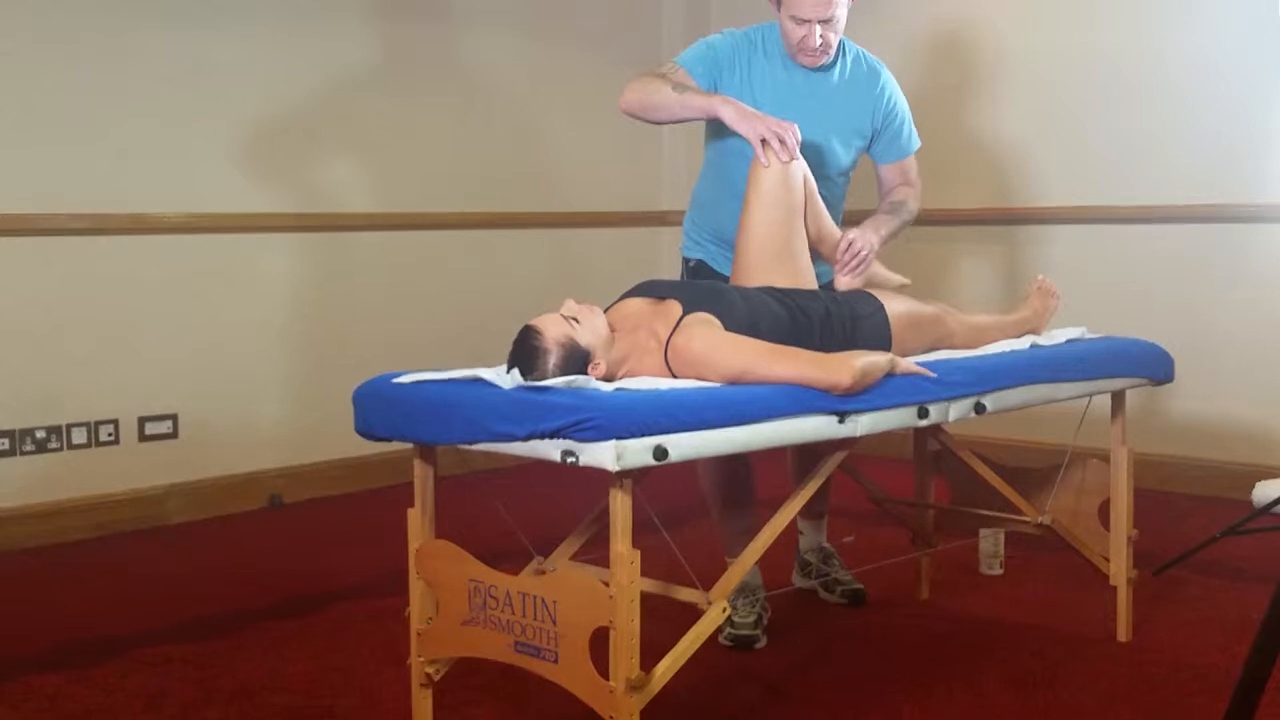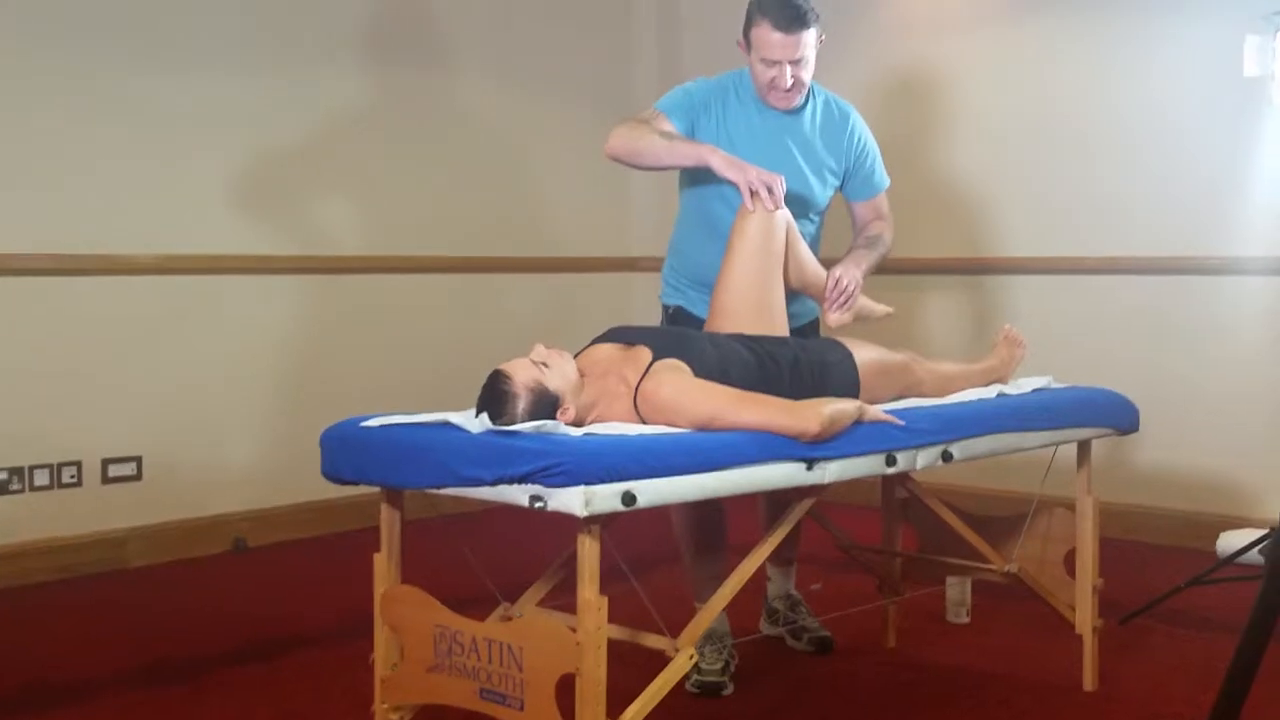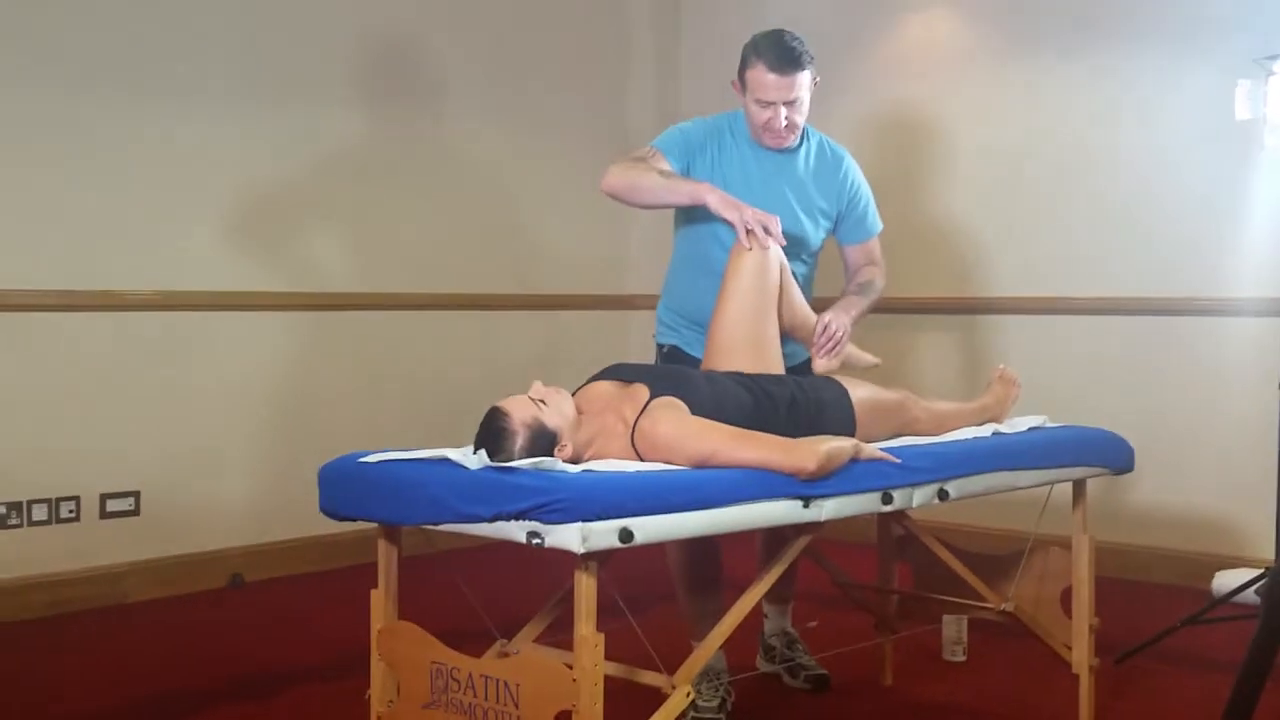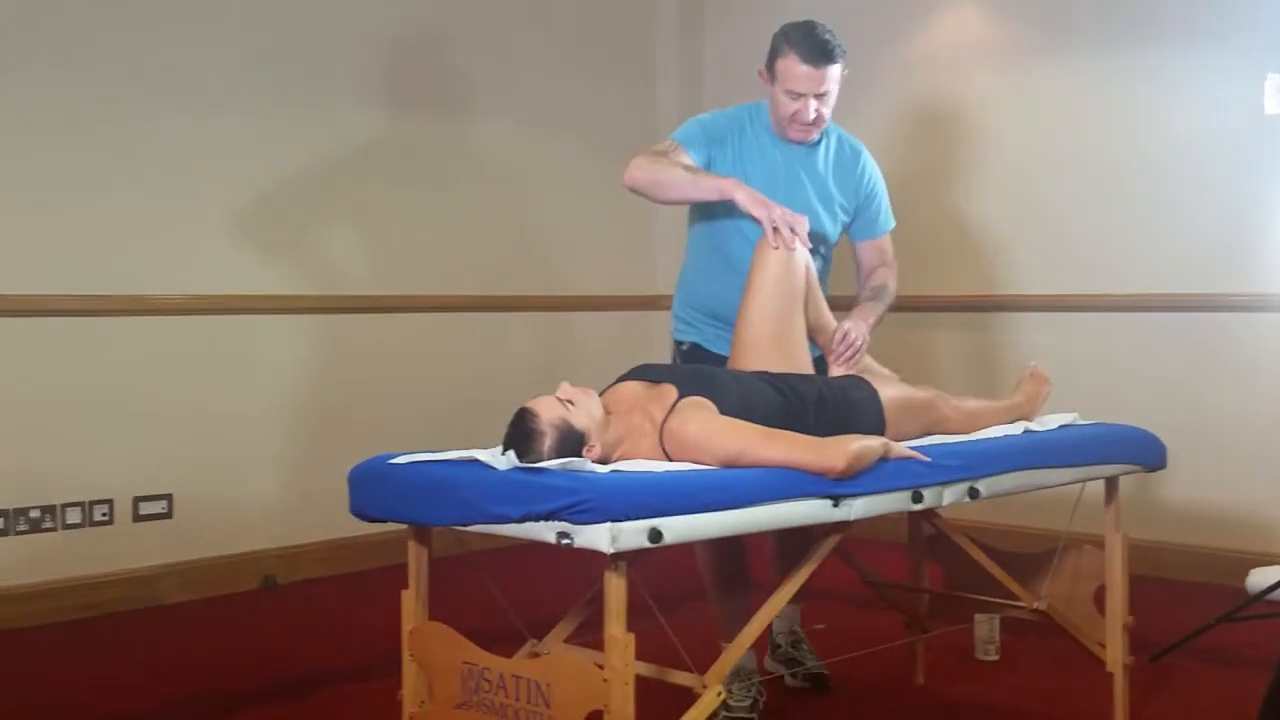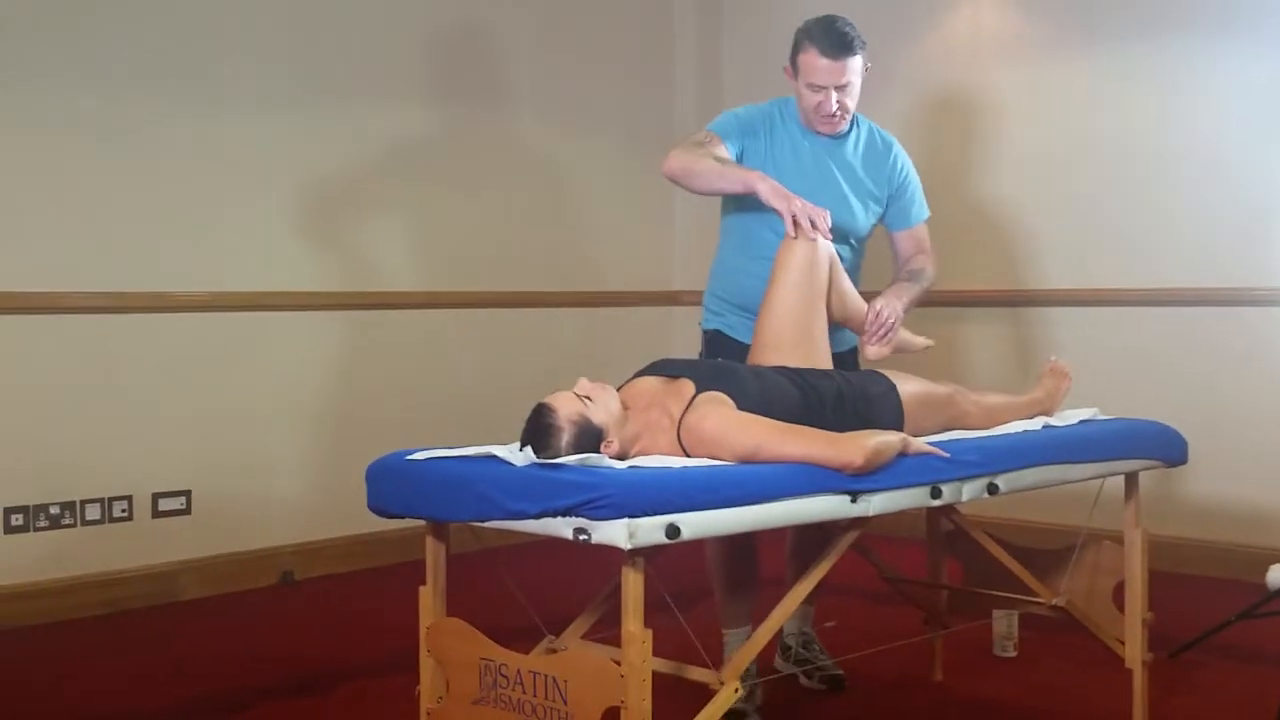
dt=0.4s
person 1, frame 1
left shoulder: (874, 84)
right shoulder: (731, 52)
left elbow: (904, 187)
right elbow: (635, 97)
left wrist: (874, 230)
right wrist: (728, 107)
left hip: (813, 277)
right hip: (719, 269)
left ankle: (814, 548)
right ankle: (742, 574)
person 1, frame 2
left shoulder: (843, 125)
right shoulder: (706, 99)
left elbow: (877, 222)
right elbow: (620, 143)
left wrist: (855, 264)
right wrist: (716, 157)
left hip: (791, 320)
right hip: (698, 315)
left ankle: (781, 594)
person 1, frame 3
left shoulder: (837, 168)
right shoulder: (700, 140)
left elbow: (870, 267)
right elbow: (616, 179)
left wrist: (844, 311)
right wrist: (713, 196)
left hip: (784, 362)
right hip: (692, 355)
left ankle: (778, 632)
person 1, frame 4
left shoulder: (855, 164)
right shoulder: (720, 131)
left elbow: (880, 268)
right elbow: (639, 173)
left wrist: (861, 320)
right wrist: (739, 192)
left hip: (801, 355)
right hip: (710, 350)
left ankle: (786, 630)
person 1, frame 5
left shoulder: (886, 155)
right shoulder: (750, 126)
left elbow: (920, 255)
right elbow: (678, 163)
left wrist: (896, 297)
right wrist: (764, 185)
left hip: (831, 347)
right hip: (737, 339)
left ankle: (798, 630)
person 2, frame 1
left shoulder: (617, 324)
right shoulder: (690, 348)
right elbow: (842, 373)
right wrist: (890, 361)
left hip: (763, 302)
right hip: (843, 322)
left knee: (780, 158)
right knee: (945, 321)
left ankle: (836, 251)
right ankle: (1024, 320)
person 2, frame 2
left shoulder: (587, 367)
right shoulder: (660, 394)
right elbow: (810, 420)
right wrist: (858, 408)
left hip: (734, 349)
right hip: (815, 371)
left knee: (765, 205)
right knee: (914, 369)
left ankle: (828, 291)
right ankle: (990, 369)
person 2, frame 3
left shoulder: (584, 408)
right shoulder: (657, 431)
right elbow: (807, 458)
right wrist: (854, 446)
left hip: (734, 387)
right hip: (807, 409)
left knee: (759, 247)
right knee: (910, 407)
left ankle: (818, 338)
right ankle: (986, 408)
person 2, frame 4
left shoulder: (609, 410)
right shoulder: (685, 432)
right elbow: (835, 458)
right wrist: (883, 445)
left hip: (760, 389)
right hip: (836, 409)
left knee: (781, 242)
right knee: (937, 405)
left ankle: (837, 346)
right ankle: (1015, 407)
person 2, frame 5
left shoulder: (628, 404)
right shoulder: (703, 427)
right elbow: (854, 451)
right wrist: (902, 441)
left hip: (781, 380)
right hip: (855, 402)
left knee: (807, 240)
right knee: (958, 400)
right ankle: (1036, 401)
